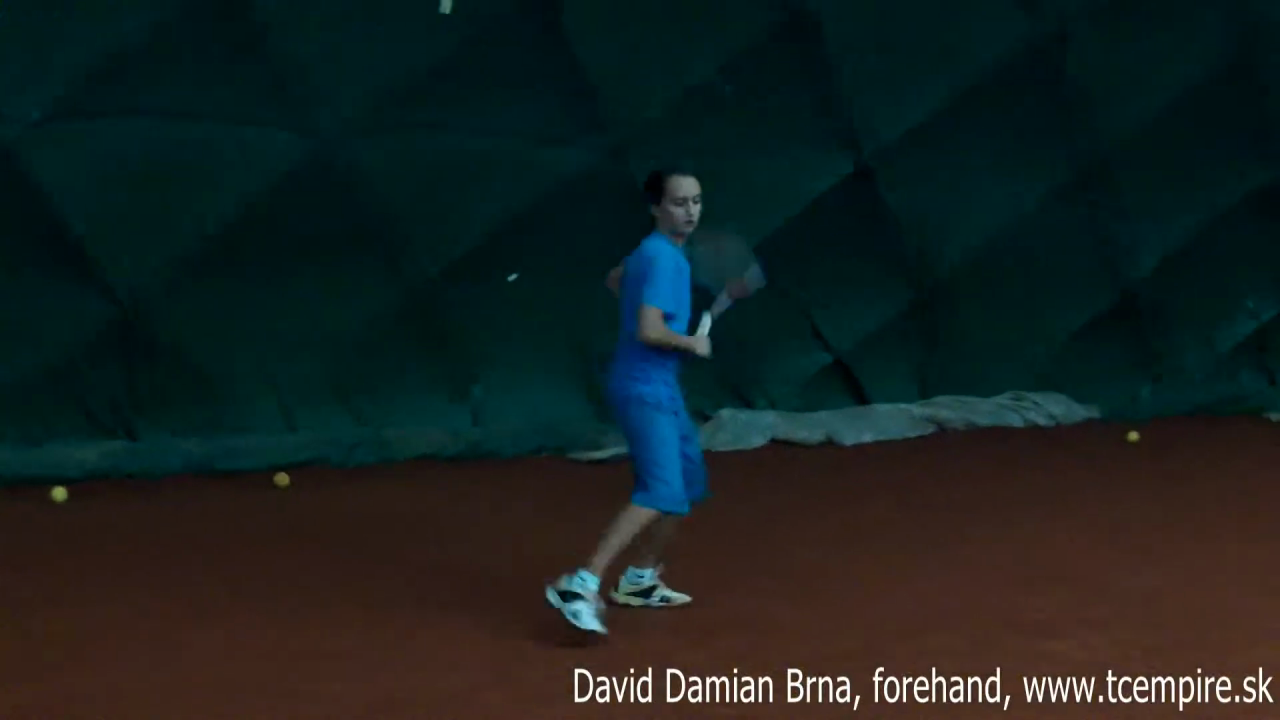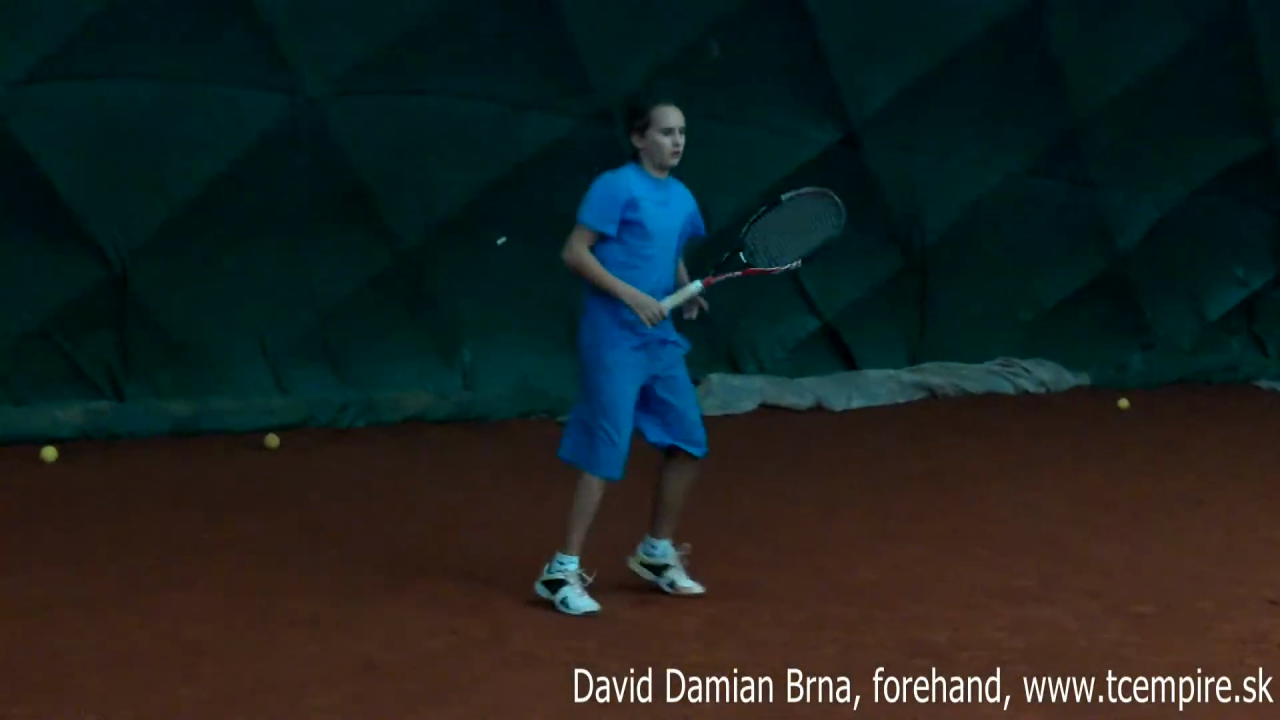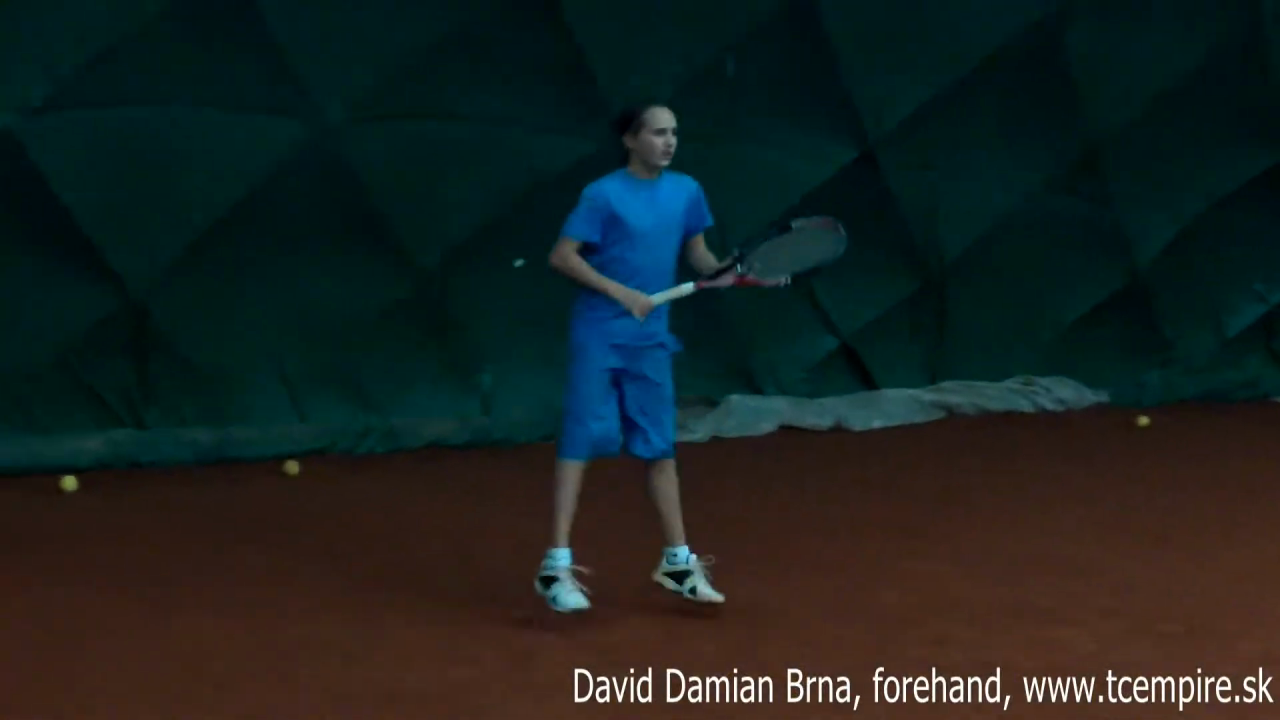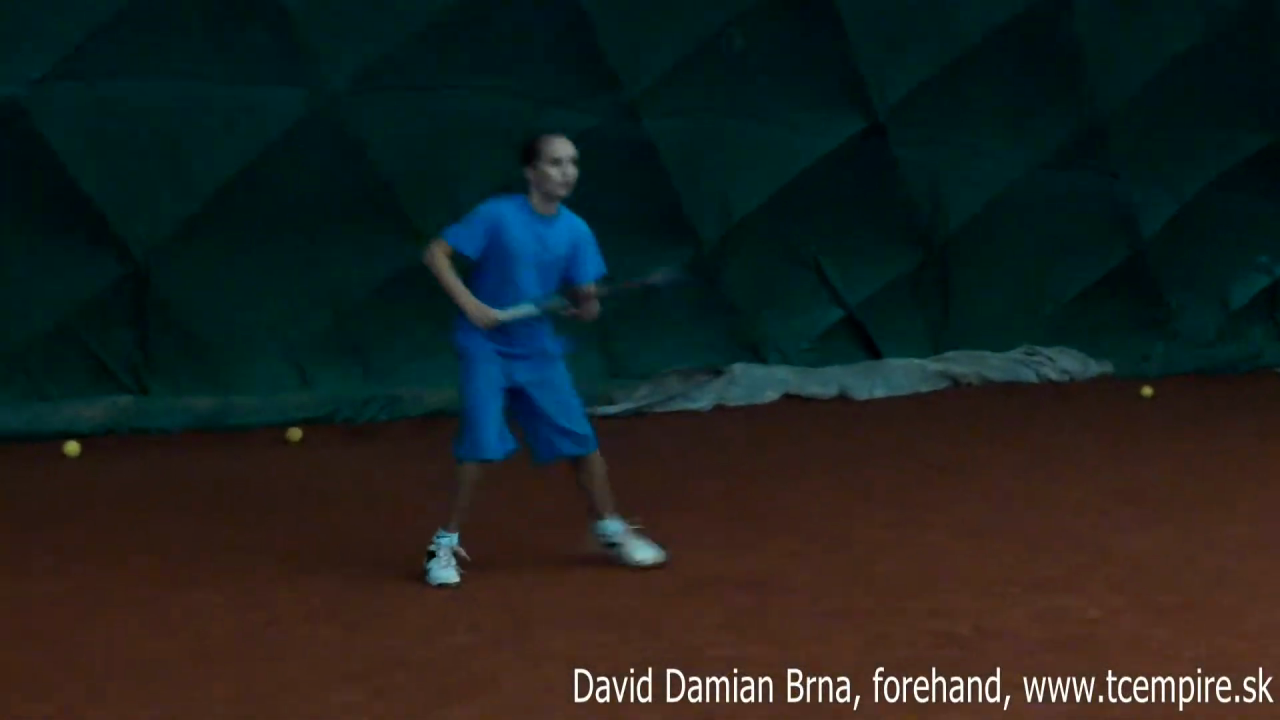
dt=0.5s
person 1, frame 1
left shoulder: (654, 251)
right shoulder: (663, 260)
left elbow: (615, 280)
right elbow: (648, 332)
right wrist: (691, 343)
left hip: (659, 390)
right hip: (641, 389)
left knee: (687, 478)
right knee: (660, 492)
left ankle: (640, 579)
right ankle: (580, 585)
person 1, frame 2
left shoulder: (683, 198)
right shoulder: (615, 185)
right elbow: (573, 254)
left wrist: (688, 292)
right wrist: (629, 296)
left hip: (661, 339)
right hip: (612, 339)
left knee: (687, 443)
right knee: (604, 452)
left ankle: (655, 553)
right ankle: (562, 569)
person 1, frame 3
left shoulder: (686, 191)
right shoulder: (602, 194)
left elbow: (696, 252)
right elbow: (562, 257)
left wrist: (719, 272)
right wrist: (620, 292)
left hip: (651, 337)
right hip: (598, 333)
left knee: (658, 446)
right knee: (583, 436)
left ankle: (677, 561)
right ankle: (558, 564)
person 1, frame 4
left shoulder: (577, 231)
right shoulder: (497, 214)
left elbow: (587, 297)
right elbow: (435, 253)
left wrist: (586, 307)
right wrist: (469, 303)
left hip: (539, 348)
right hip: (484, 345)
left knee: (580, 439)
right knee: (482, 442)
left ankle: (611, 529)
right ankle: (445, 542)
